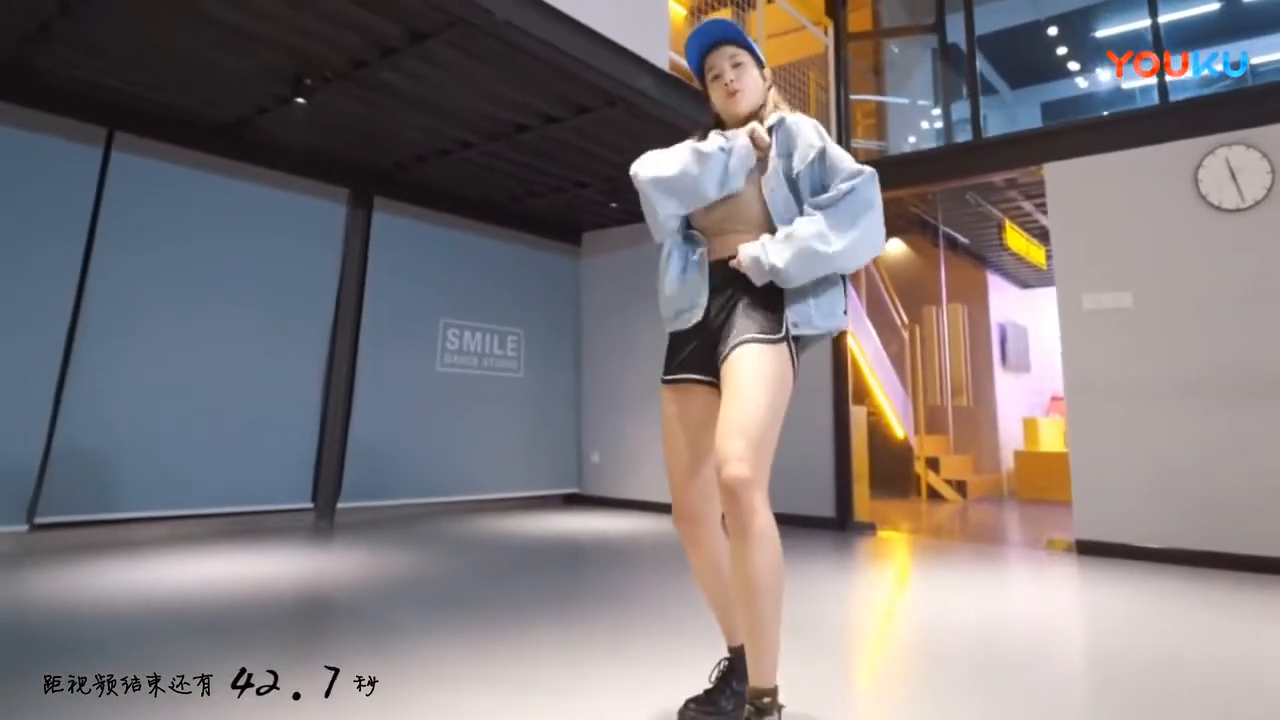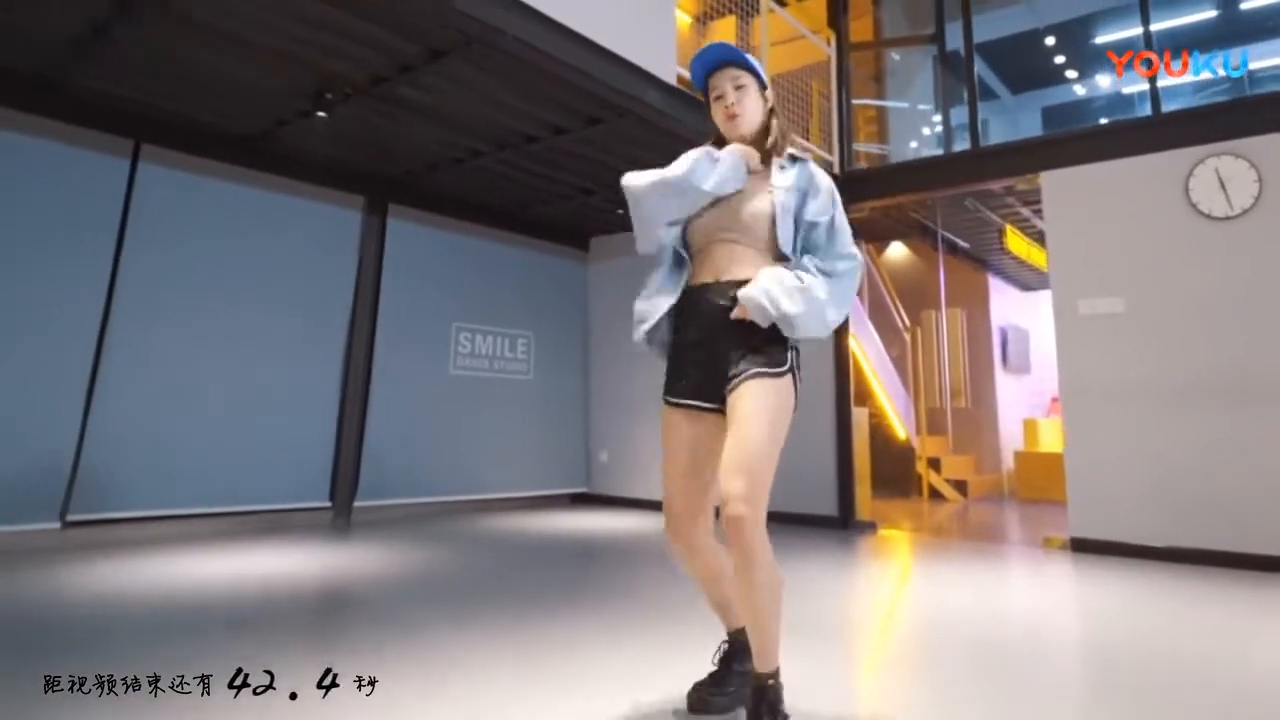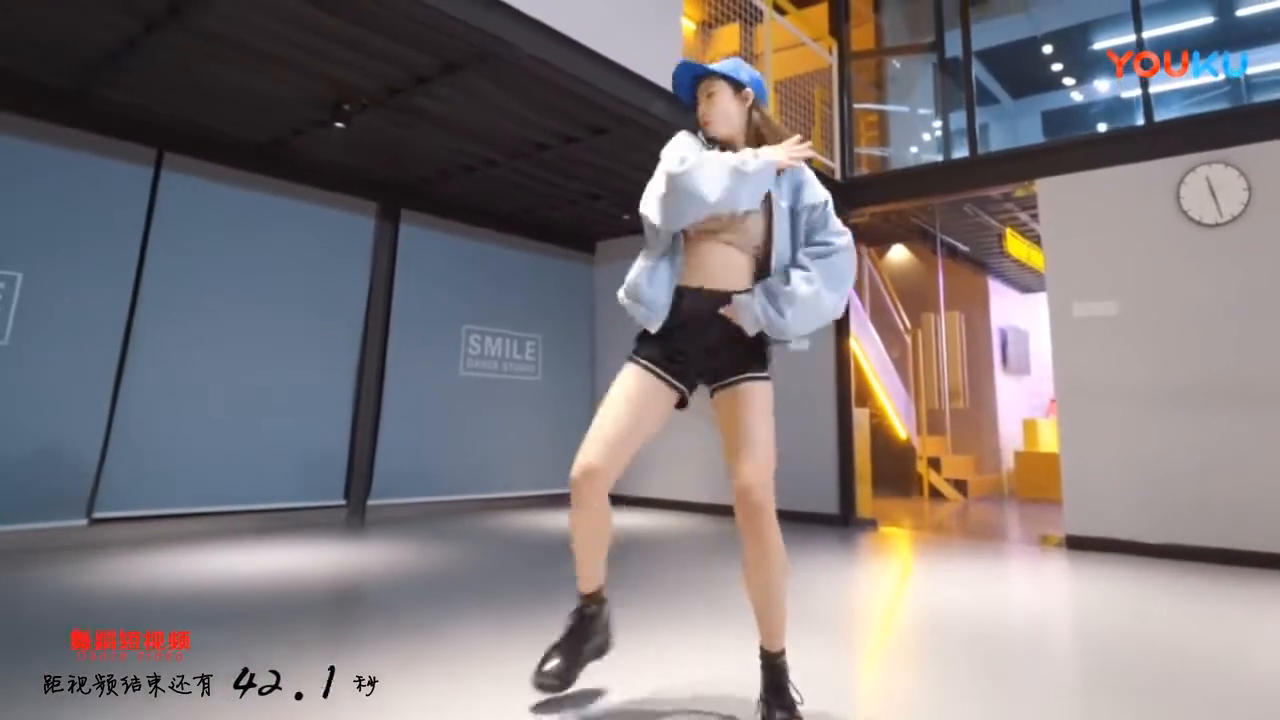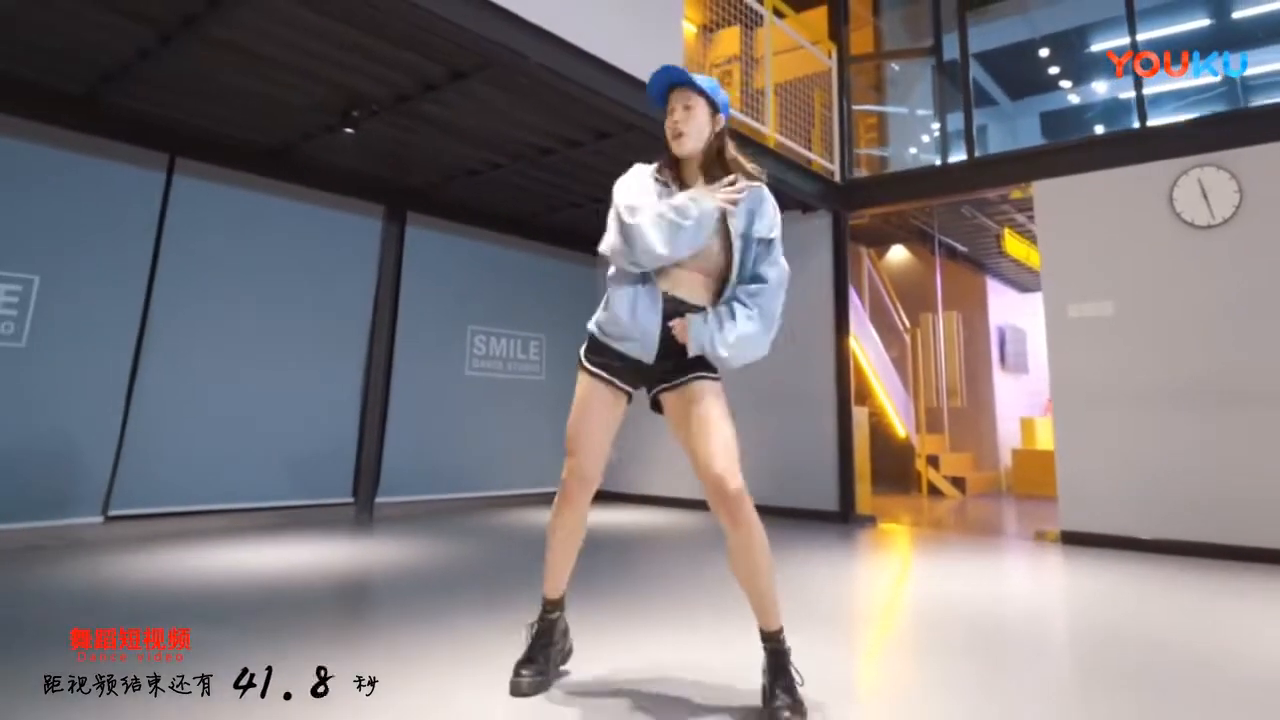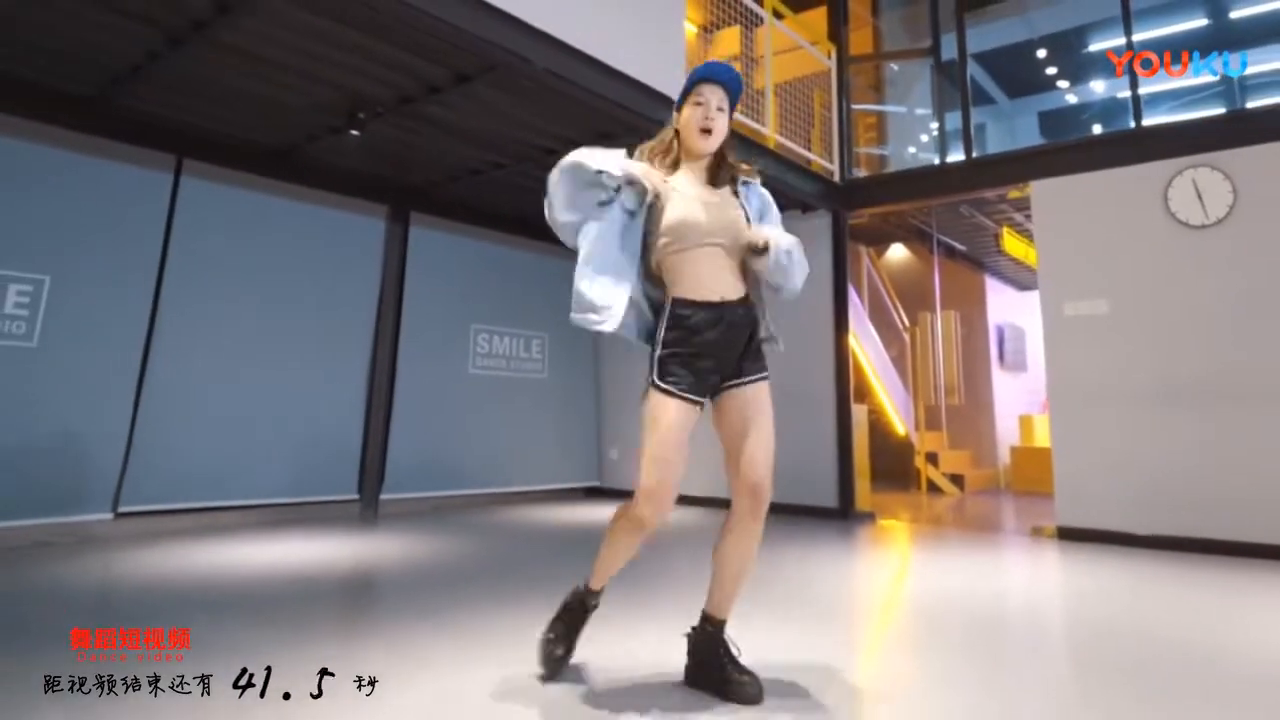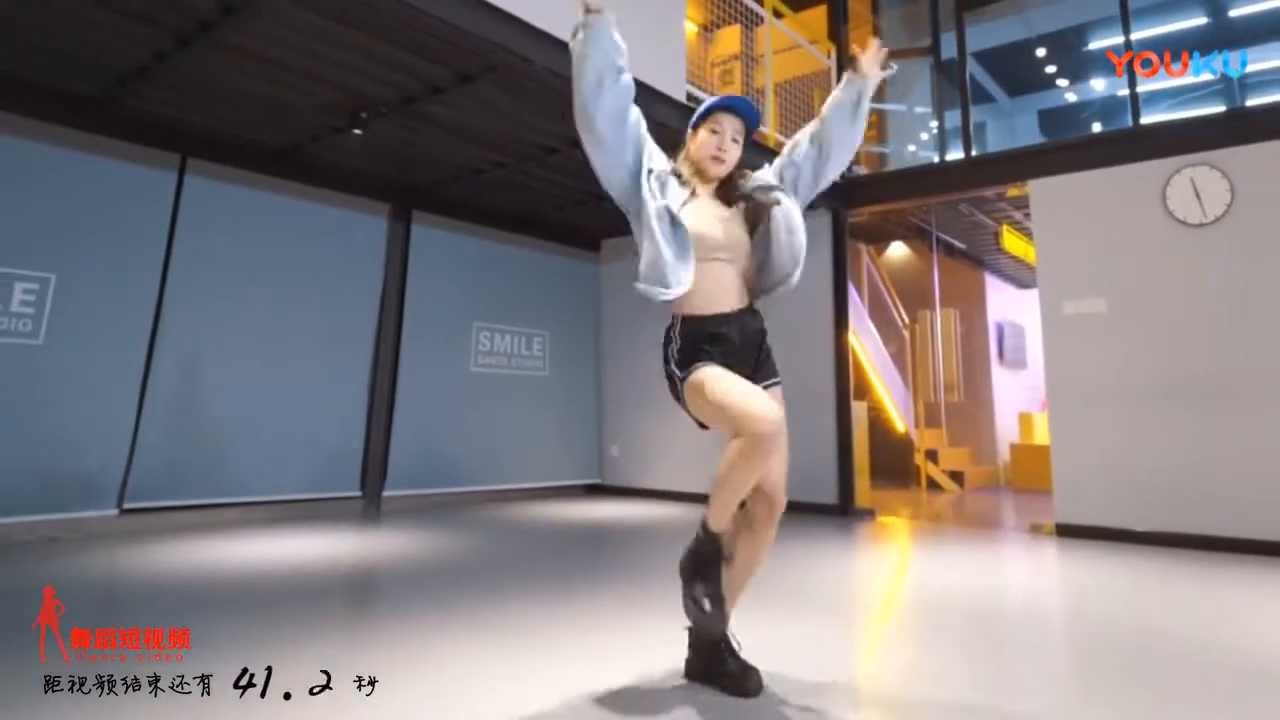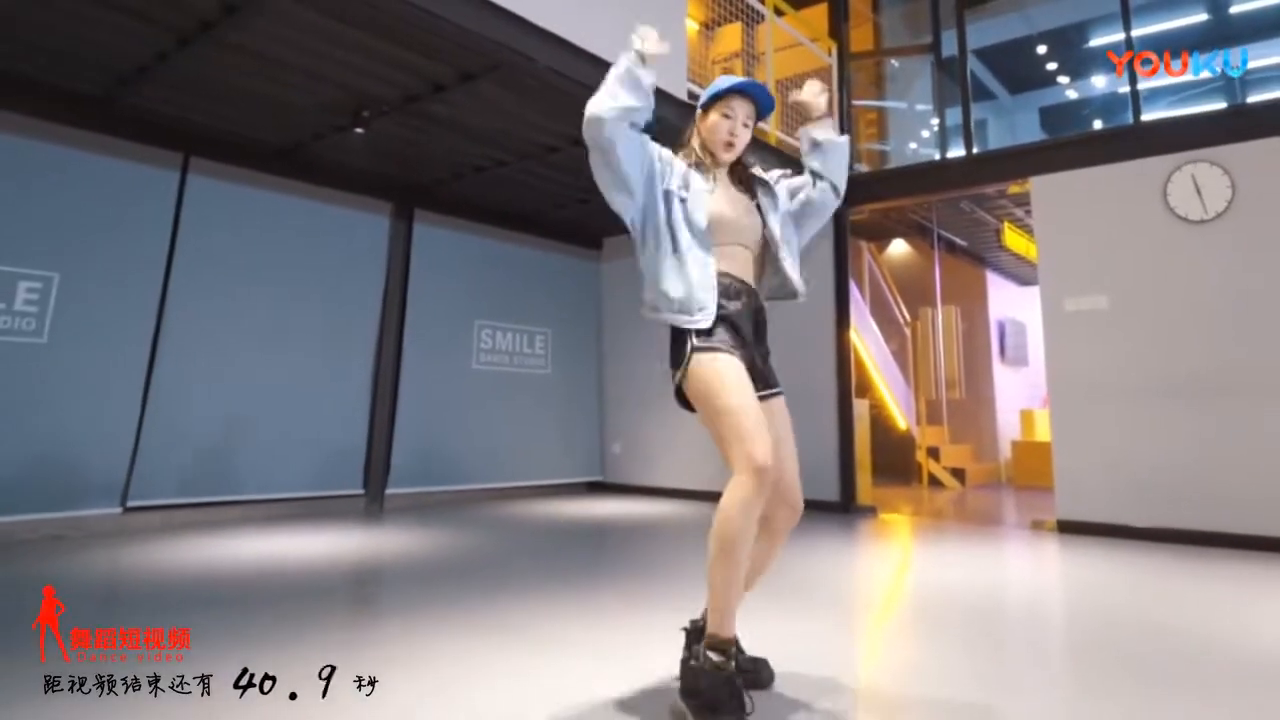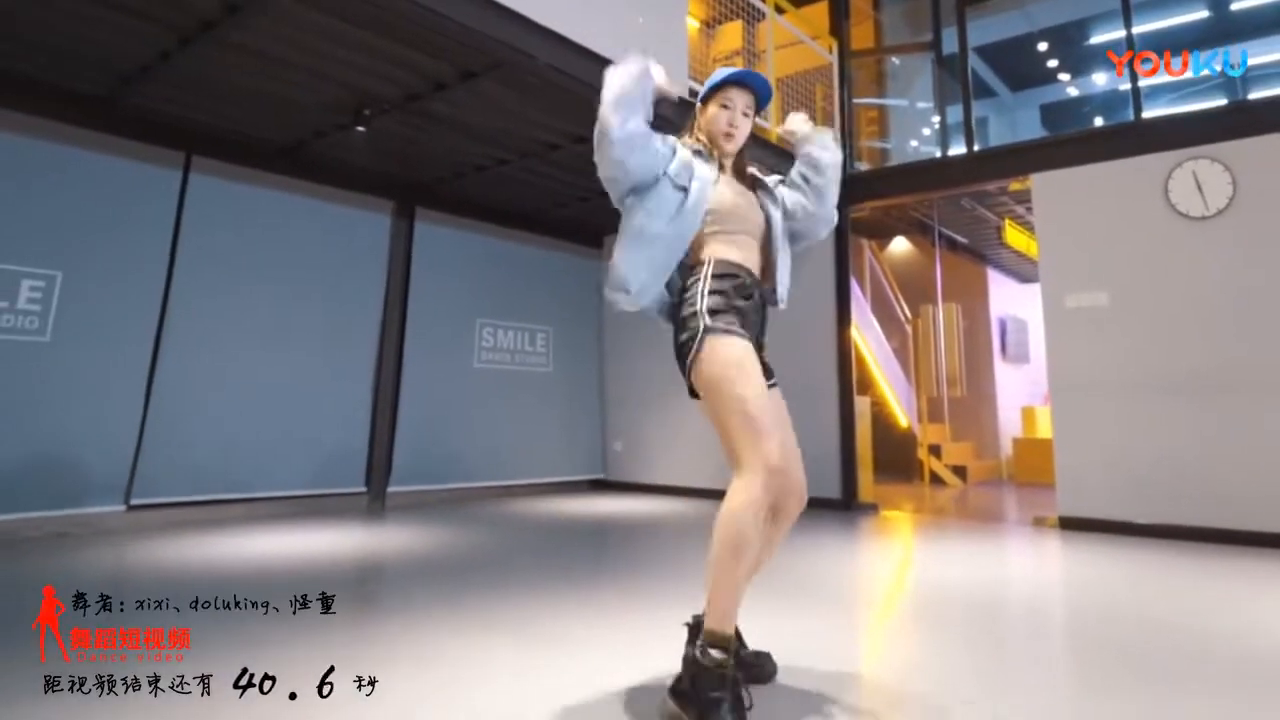
dt=0.3s
person 1, frame 1
left shoulder: (798, 134)
right shoulder: (708, 155)
left elbow: (857, 206)
right elbow: (655, 185)
left wrist: (774, 257)
right wrist: (730, 149)
left hip: (762, 305)
right hip: (696, 314)
left knee: (739, 480)
right knee: (691, 510)
right ankle: (739, 664)
person 1, frame 2
left shoulder: (801, 179)
right shoulder: (698, 171)
left elbow: (839, 273)
right elbow: (643, 204)
left wrist: (776, 295)
right wrist: (710, 166)
left hip: (762, 341)
right hip: (690, 344)
left knee: (741, 511)
right knee: (684, 529)
right ankle: (738, 641)
person 1, frame 3
left shoulder: (792, 181)
right shoulder: (688, 153)
left elbow: (833, 262)
right elbow: (684, 195)
left wrist: (766, 311)
right wrist: (760, 165)
left hip: (739, 342)
right hip: (669, 331)
left knee: (754, 500)
right knee: (588, 475)
right ankle: (591, 616)
person 1, frame 4
left shoulder: (751, 198)
right shoulder: (642, 183)
left elbow: (766, 288)
right elbow: (634, 247)
left wrist: (707, 332)
right wrist: (700, 207)
left hip: (691, 348)
right hip: (623, 339)
left knee: (729, 490)
right knee: (576, 487)
left ankle: (776, 655)
right ankle: (550, 628)
person 1, frame 5
left shoulder: (748, 192)
right shoulder: (643, 183)
left elbow: (789, 272)
right elbow: (565, 201)
left wrist: (774, 248)
right wrist: (622, 172)
left hip: (741, 341)
right hip: (679, 343)
left knee: (754, 491)
right knee: (651, 504)
left ankle: (709, 643)
right ankle: (583, 601)
person 1, frame 6
left shoulder: (753, 193)
right shoulder: (656, 180)
left elbow: (820, 156)
right elbow: (603, 112)
left wrist: (857, 88)
left hip: (750, 344)
right hip: (696, 352)
left knee: (771, 500)
right knee: (765, 433)
left ankle: (711, 639)
right ankle: (709, 546)
person 1, frame 7
left shoulder: (760, 193)
right shoulder: (667, 175)
left elbow: (825, 189)
right elbow: (606, 128)
left wrist: (818, 125)
right wrist: (637, 64)
left hip: (748, 331)
right hip: (703, 325)
left knee: (785, 501)
right knee: (752, 461)
left ankle: (711, 633)
right ankle: (711, 660)
person 1, frame 8
left shoulder: (762, 189)
right shoulder: (675, 163)
left elbow: (817, 212)
right elbow: (619, 147)
left wrist: (812, 142)
right wrist: (638, 85)
left hip: (749, 323)
right hip: (708, 306)
left knee: (789, 494)
right knee: (761, 467)
left ankle: (714, 627)
